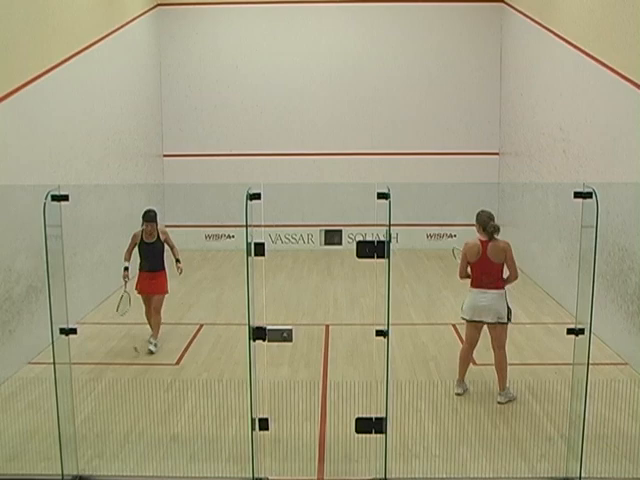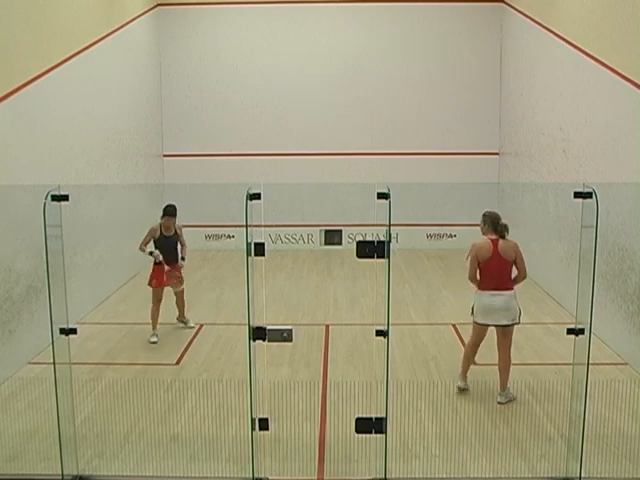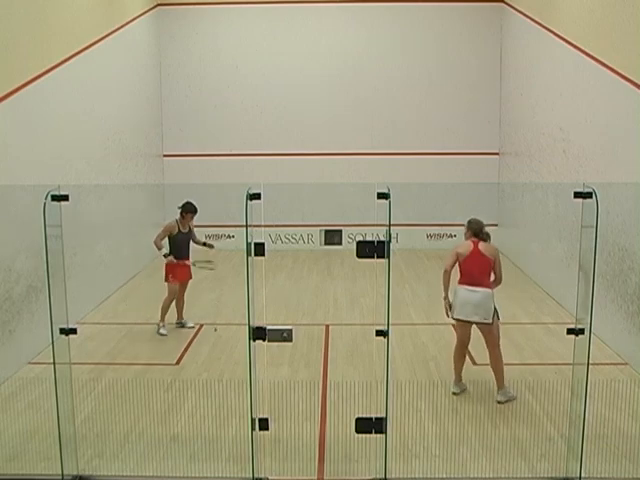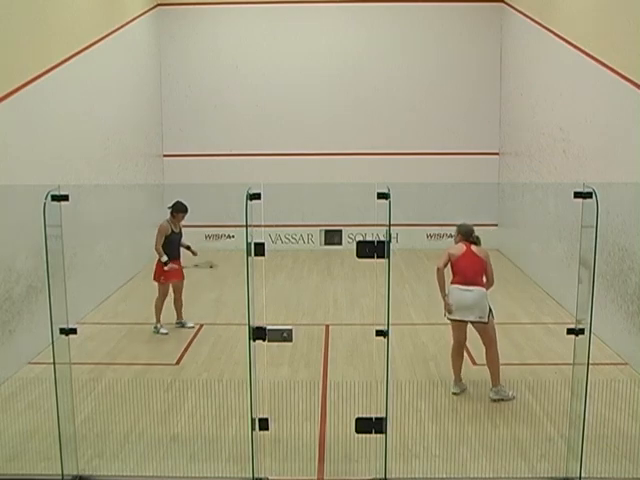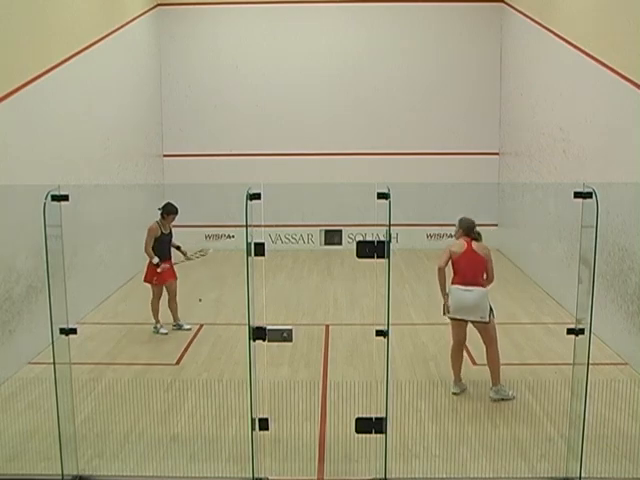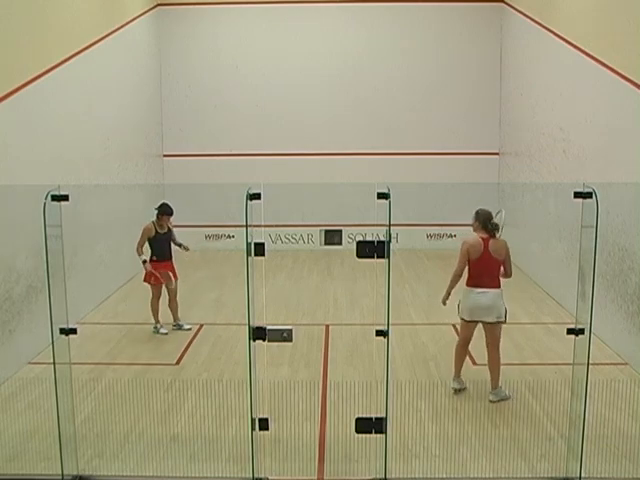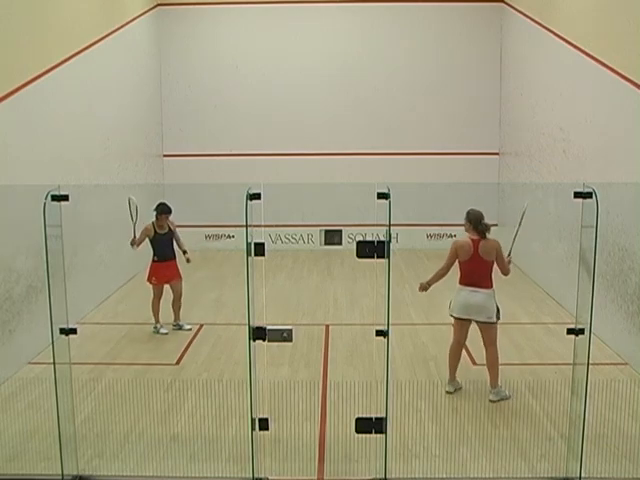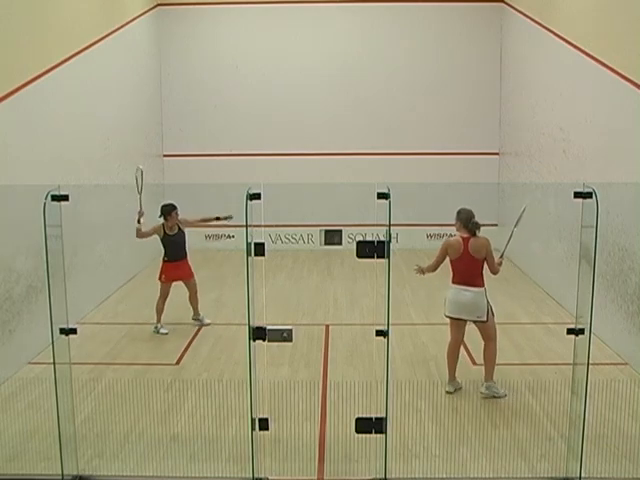
dt=0.5s
person 1, frame 1
left shoulder: (469, 246)
right shoulder: (503, 246)
left elbow: (462, 274)
right elbow: (514, 275)
left hip: (475, 297)
right hip: (496, 299)
left knee: (469, 343)
right knee: (499, 348)
left ankle: (460, 384)
right ankle: (503, 392)
person 1, frame 2
left shoulder: (478, 246)
right shoulder: (512, 246)
left elbow: (471, 277)
right elbow: (523, 274)
left hip: (484, 299)
right hip: (506, 300)
left knee: (474, 341)
right knee: (504, 349)
left ankle: (462, 378)
right ankle: (503, 392)
person 1, frame 3
left shoulder: (460, 248)
right shoulder: (493, 249)
left elbow: (447, 270)
right elbow: (498, 279)
left wrist: (446, 296)
left hip: (462, 295)
right hip: (483, 298)
left knee: (461, 343)
right knee: (494, 346)
left ankle: (457, 383)
right ankle: (502, 391)
person 1, frame 4
left shoulder: (452, 250)
right shoulder: (483, 252)
left elbow: (439, 268)
right elbow: (490, 281)
left wrist: (444, 296)
left hip: (456, 294)
right hip: (477, 296)
left knee: (458, 342)
right knee: (491, 345)
left ankle: (457, 383)
right ankle: (496, 389)
person 1, frame 5
left shoulder: (452, 246)
right shoulder: (484, 248)
left elbow: (441, 268)
right elbow: (490, 278)
left wrist: (444, 295)
left hip: (457, 294)
right hip: (479, 296)
left knee: (458, 342)
right knee: (491, 344)
left ankle: (457, 383)
right ankle: (496, 388)
person 1, frame 6
left shoulder: (469, 243)
right shoulder: (502, 244)
left elbow: (459, 272)
right elbow: (508, 274)
left wrist: (447, 293)
left hip: (472, 296)
right hip: (493, 297)
left knee: (463, 340)
right knee: (493, 346)
left ankle: (457, 380)
right ankle: (495, 390)
person 1, frame 7
left shoulder: (459, 244)
right shoulder: (493, 245)
left elbow: (444, 270)
right elbow: (505, 272)
left wrist: (428, 283)
right wrist: (507, 262)
left hip: (464, 296)
right hip: (485, 297)
left knee: (458, 341)
right knee: (490, 345)
left ankle: (452, 382)
right ankle: (495, 390)
person 1, frame 8
left shoulder: (450, 243)
right shoulder: (483, 242)
left elbow: (434, 267)
right elbow: (494, 271)
left wrist: (422, 270)
right wrist: (499, 264)
left hip: (456, 294)
right hip: (477, 296)
left knee: (455, 340)
right knee: (490, 340)
left ankle: (451, 382)
right ankle: (488, 384)
person 2, frame 1
left shoulder: (163, 233)
right shoulder: (137, 235)
left elbow: (173, 247)
right elbow: (128, 252)
left wrist: (178, 261)
right wrist: (126, 268)
left hip: (160, 275)
right hip: (144, 275)
left knee: (157, 309)
right knee: (148, 307)
left ankle: (154, 341)
right ankle: (153, 332)
person 2, frame 2
left shoulder: (178, 228)
right shoulder: (155, 230)
left elbow: (183, 246)
right elbow: (141, 246)
left wrist: (182, 259)
right wrist: (151, 253)
left hip: (175, 268)
right hip: (159, 269)
left knee: (180, 295)
right knee: (156, 302)
left ankle: (181, 317)
right ankle: (154, 332)
person 2, frame 3
left shoulder: (190, 225)
right shoulder: (171, 226)
left elbow: (194, 238)
right elbow: (157, 241)
left wrist: (204, 244)
right wrist: (166, 255)
left hip: (185, 263)
right hip: (174, 264)
left knee: (181, 294)
right knee: (172, 295)
left ankle: (180, 320)
right ankle: (161, 323)
person 2, frame 4
left shoulder: (178, 225)
right shoulder: (164, 226)
right elbow: (157, 247)
left wrist: (189, 248)
right wrist: (167, 262)
left hip: (177, 264)
right hip: (165, 266)
left knee: (179, 294)
right knee: (162, 295)
left ankle: (180, 320)
right ankle: (157, 324)
person 2, frame 5
left shoulder: (168, 226)
right shoulder: (154, 228)
right elbow: (147, 249)
left wrist: (179, 248)
right wrist: (158, 264)
left hip: (168, 264)
right hip: (158, 266)
left knee: (173, 295)
right knee: (157, 296)
left ankle: (177, 322)
right ankle: (157, 325)
person 2, frame 6
left shoulder: (168, 225)
right shoulder: (149, 228)
left elbow: (173, 239)
right elbow: (139, 247)
left wrist: (180, 245)
right wrist: (144, 262)
left hip: (169, 264)
right hip: (156, 266)
left knee: (173, 294)
right knee: (156, 296)
left ankle: (177, 322)
right ankle: (157, 325)
person 2, frame 7
left shoulder: (171, 224)
right shoulder: (149, 229)
left elbow: (178, 240)
right elbow: (136, 245)
left wrist: (185, 252)
right wrist: (133, 244)
left hip: (172, 264)
right hip: (158, 266)
left knee: (178, 294)
right knee: (157, 296)
left ankle: (177, 322)
right ankle: (157, 325)
person 2, frame 8
left shoulder: (181, 222)
right shoulder: (159, 228)
left elbow: (200, 220)
right elbow: (139, 235)
left wrist: (219, 218)
right wrist: (139, 221)
left hip: (183, 263)
right hip: (169, 265)
left knee: (193, 290)
right knee: (163, 295)
left ankle: (197, 316)
right ankle: (158, 324)
